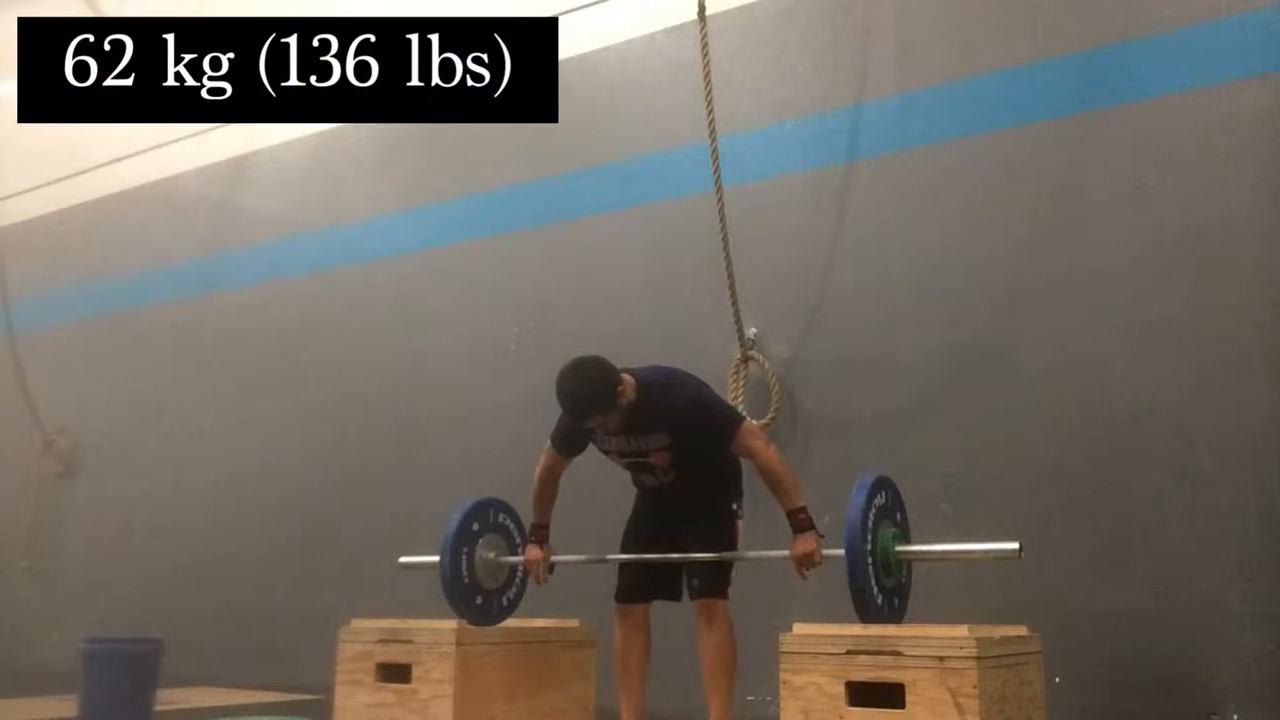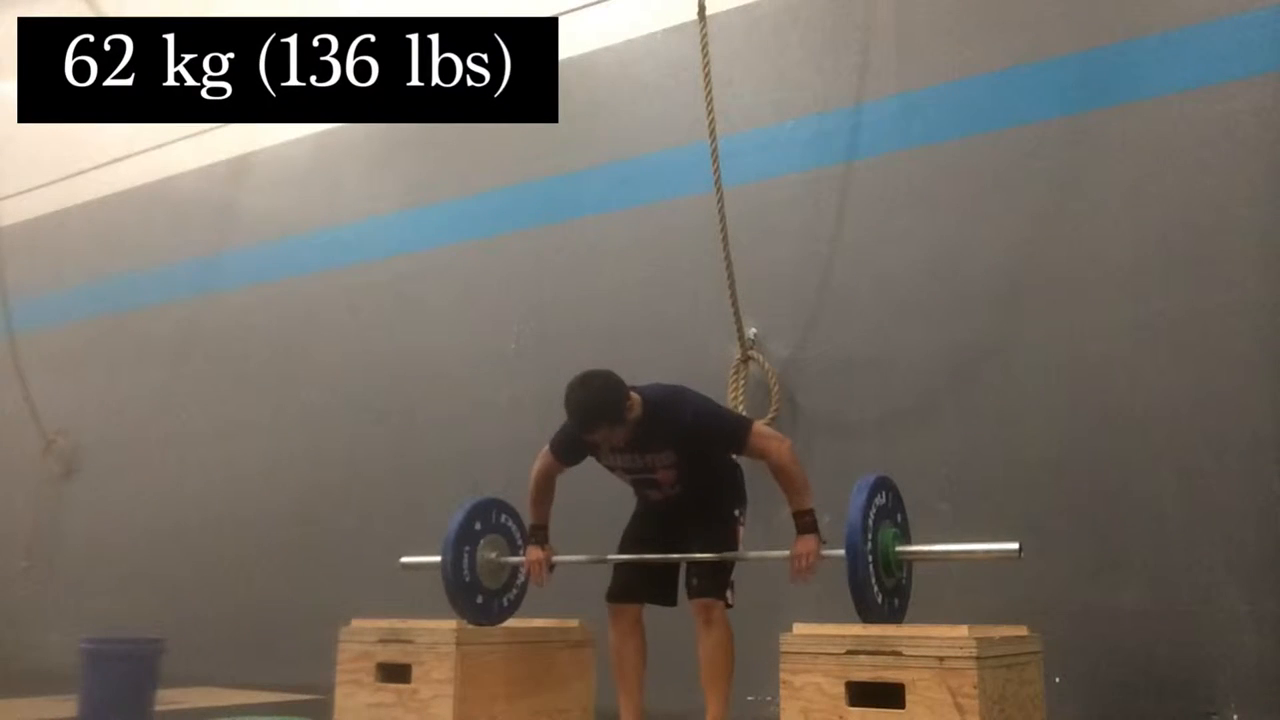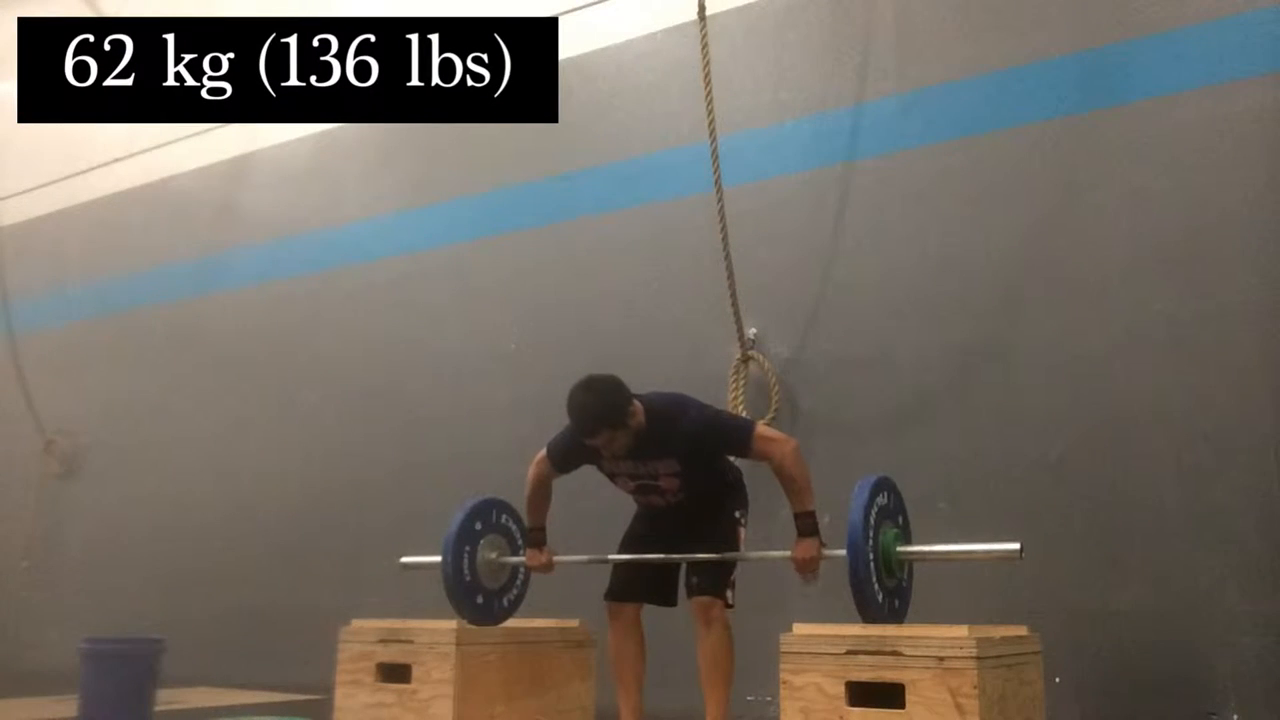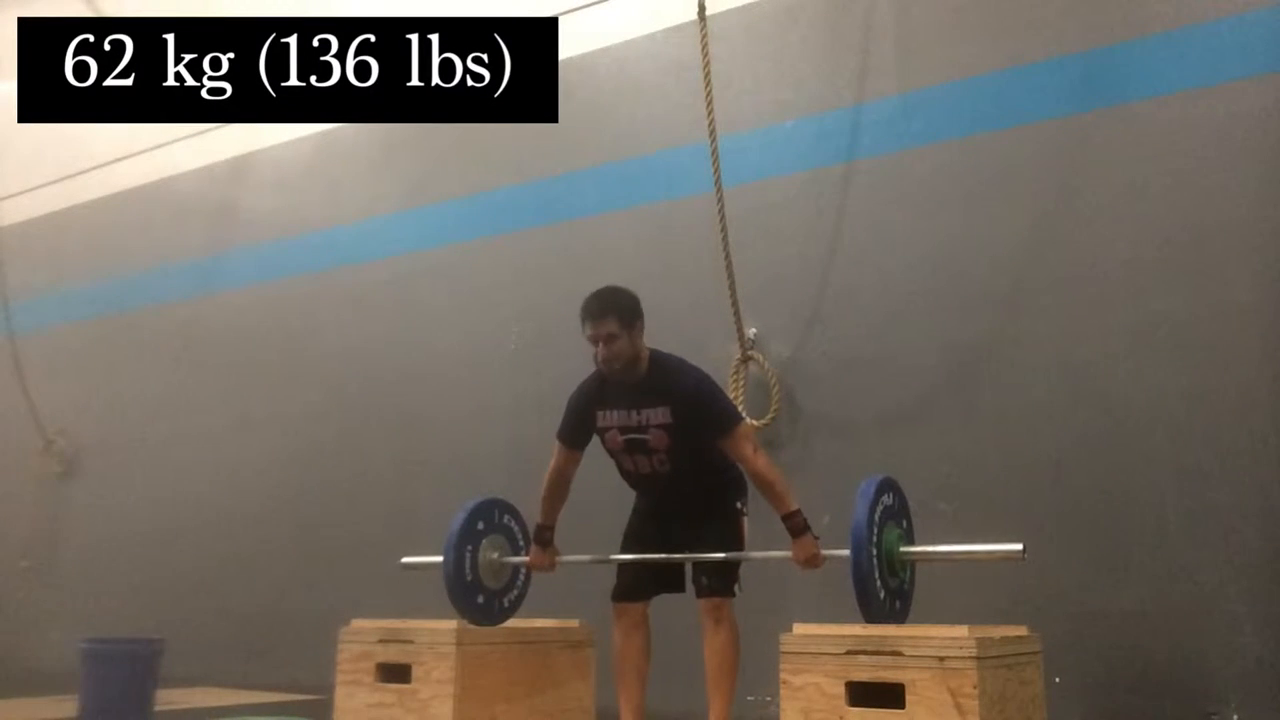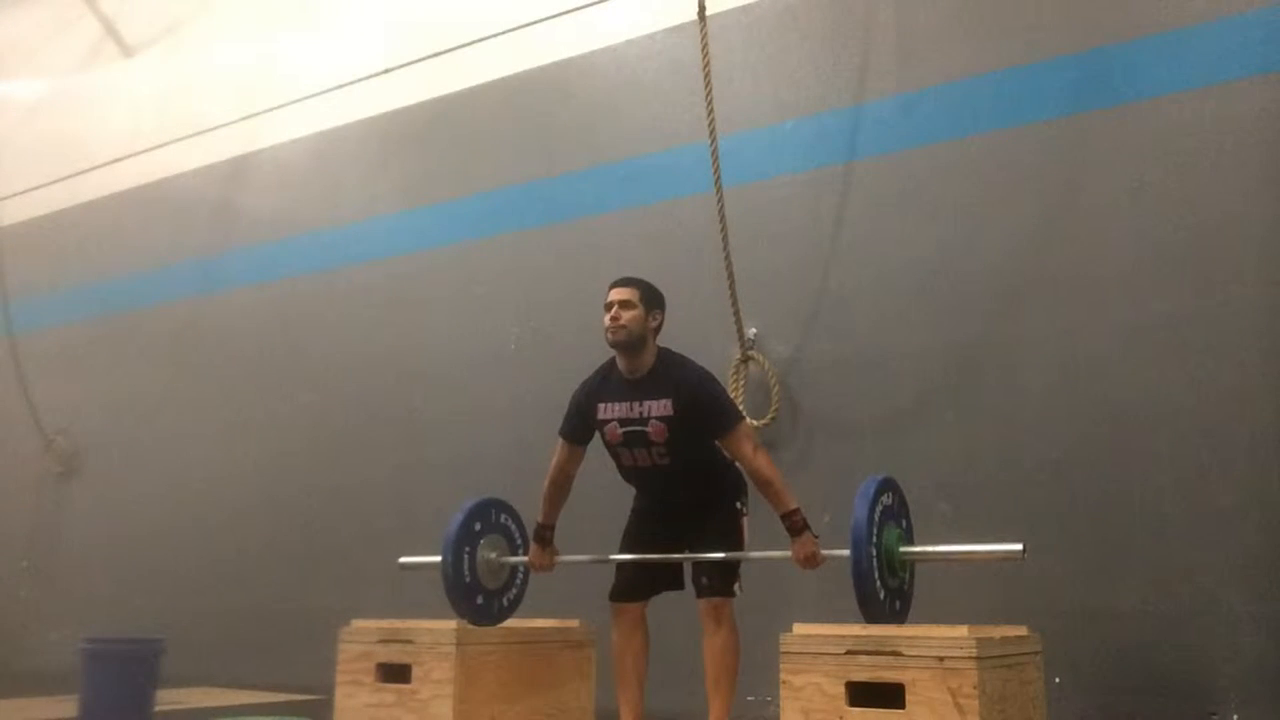
dt=1s
person 1, frame 1
left shoulder: (679, 397)
right shoulder: (581, 414)
left elbow: (761, 448)
right elbow: (549, 469)
left wrist: (802, 526)
right wrist: (538, 536)
left hip: (710, 499)
right hip: (655, 501)
left knee: (709, 605)
right knee: (629, 607)
person 1, frame 2
left shoulder: (684, 413)
right shoulder: (585, 428)
left elbow: (777, 447)
right elbow: (545, 468)
left wrist: (807, 529)
right wrist: (538, 538)
left hip: (713, 506)
right hip: (656, 509)
left knee: (707, 604)
right knee: (622, 606)
person 1, frame 3
left shoulder: (687, 421)
right shoulder: (584, 436)
left elbow: (784, 448)
right elbow: (539, 470)
left wrist: (807, 532)
right wrist: (536, 541)
left hip: (714, 510)
right hip: (656, 514)
left knee: (707, 605)
right knee: (620, 606)
person 1, frame 4
left shoulder: (685, 384)
right shoulder: (588, 397)
left elbow: (749, 454)
right elbow: (561, 469)
left wrist: (798, 530)
right wrist: (543, 538)
left hip: (713, 504)
right hip: (654, 506)
left knee: (715, 605)
right knee: (627, 607)
person 1, frame 5
left shoulder: (689, 381)
right shoulder: (593, 392)
left elbow: (750, 453)
right elbow: (563, 467)
left wrist: (798, 528)
right wrist: (543, 537)
left hip: (712, 505)
right hip: (653, 505)
left knee: (715, 605)
right knee: (625, 607)
